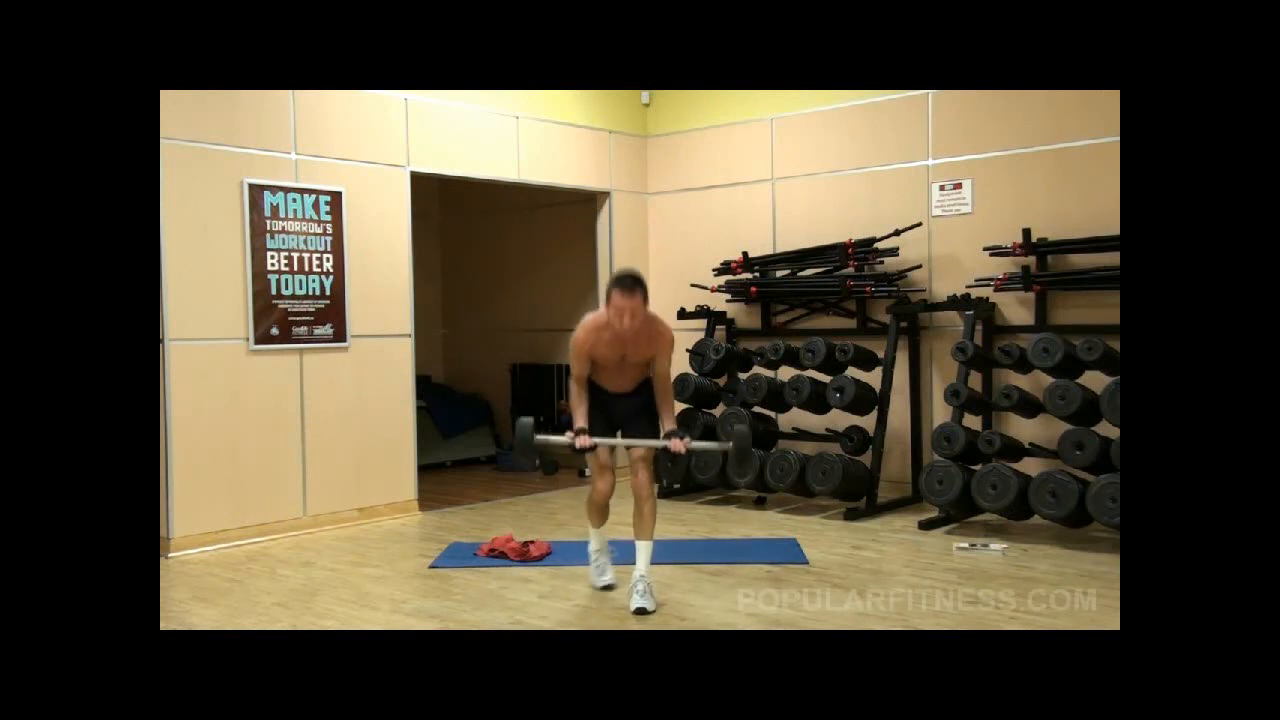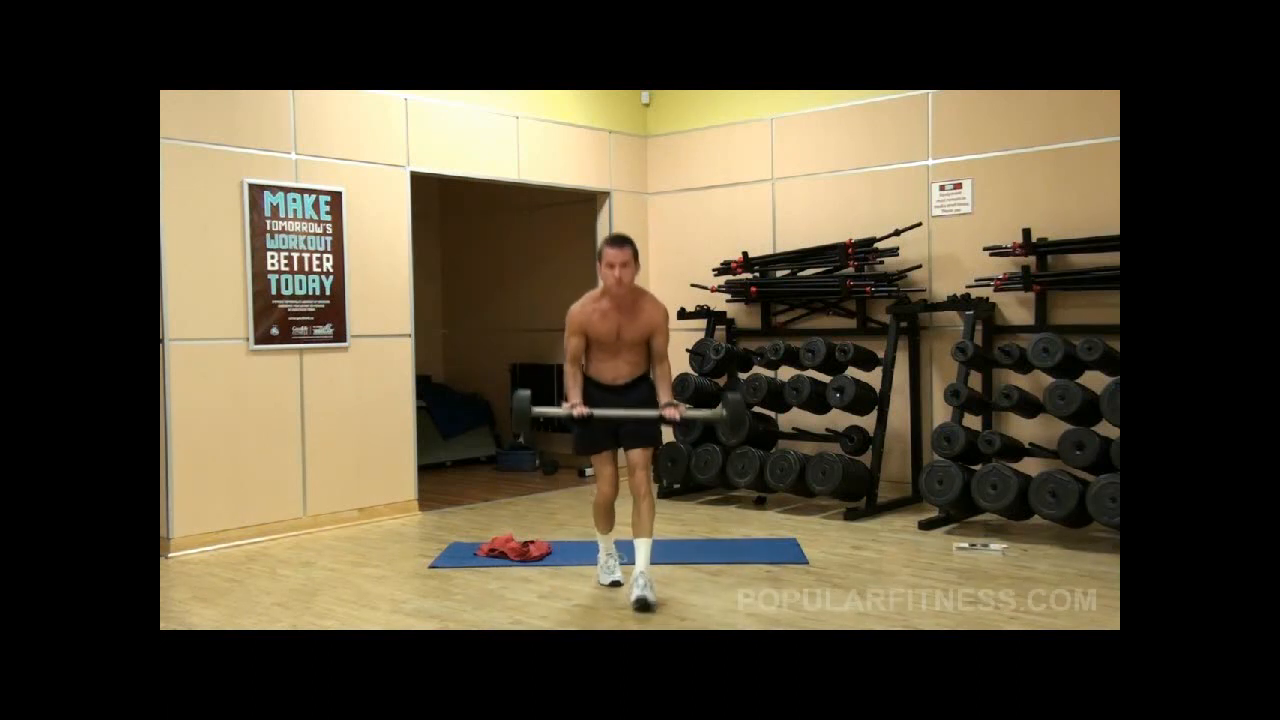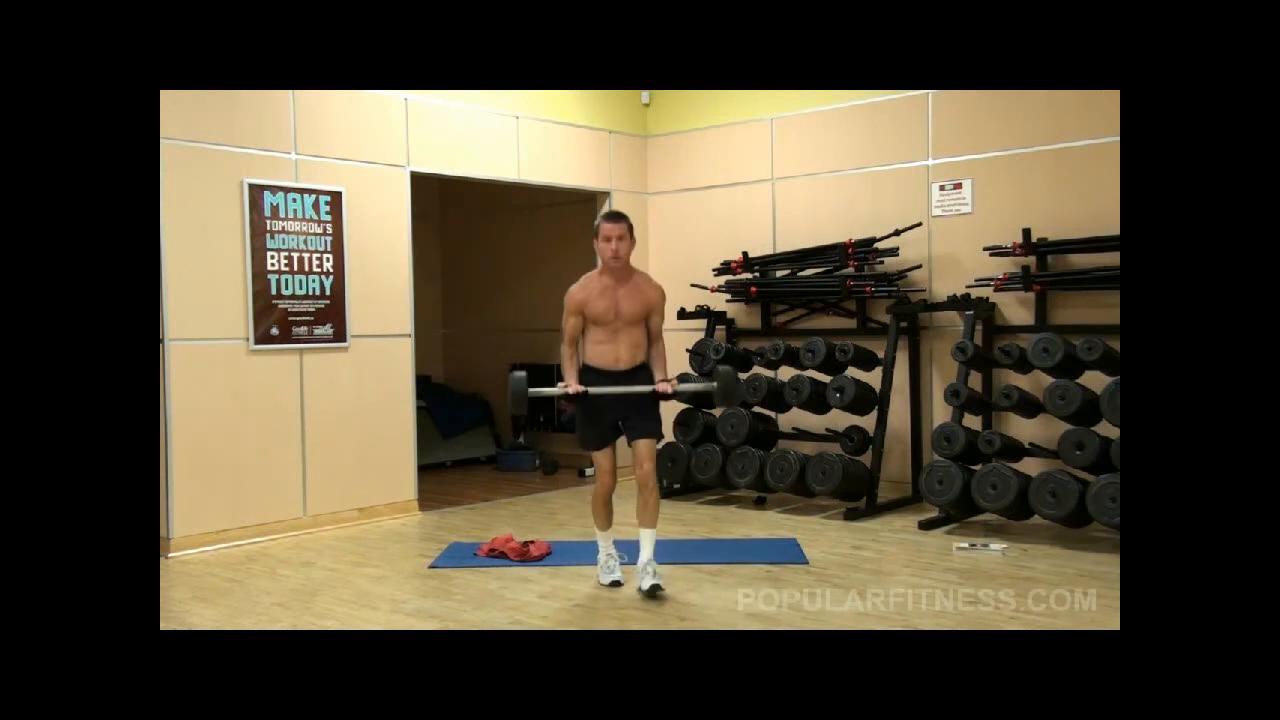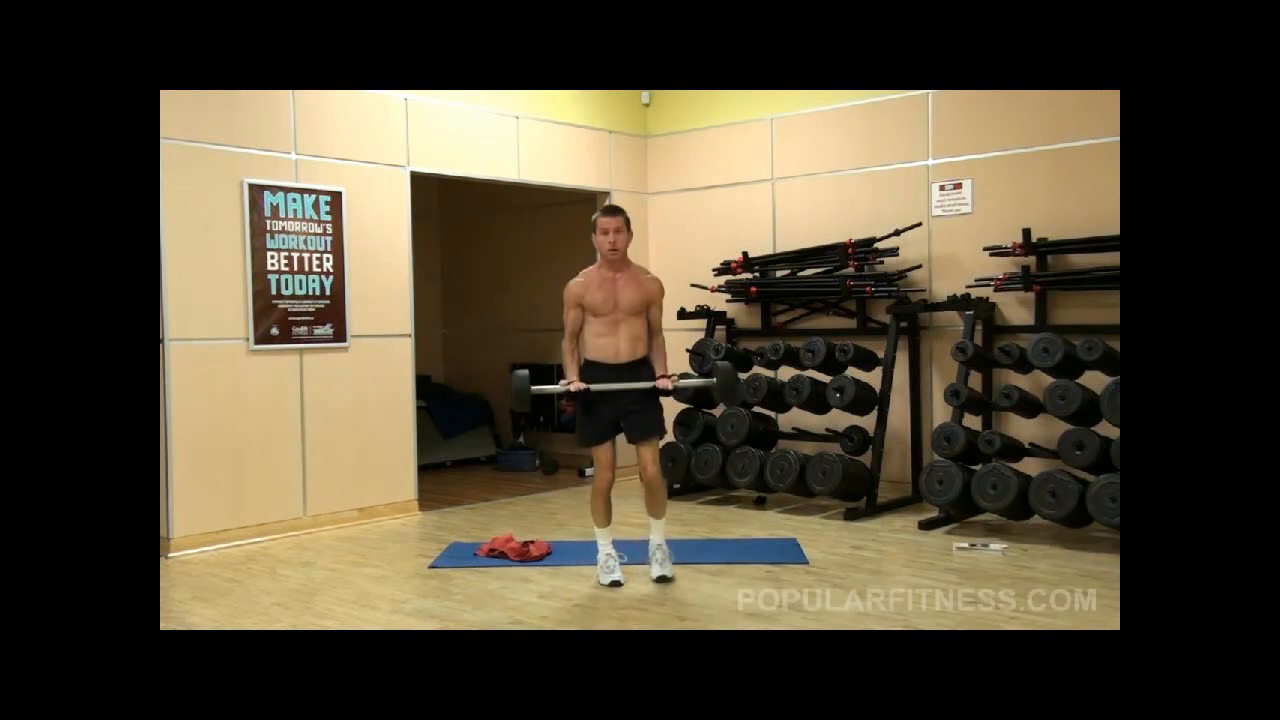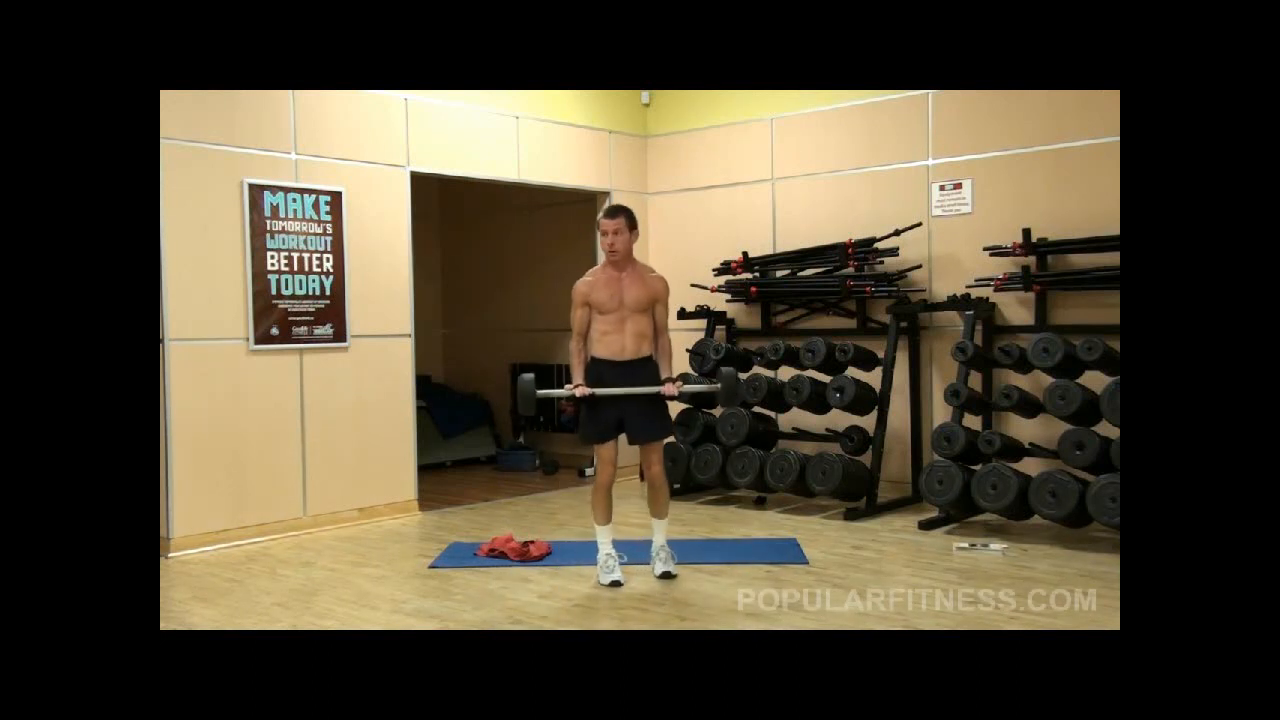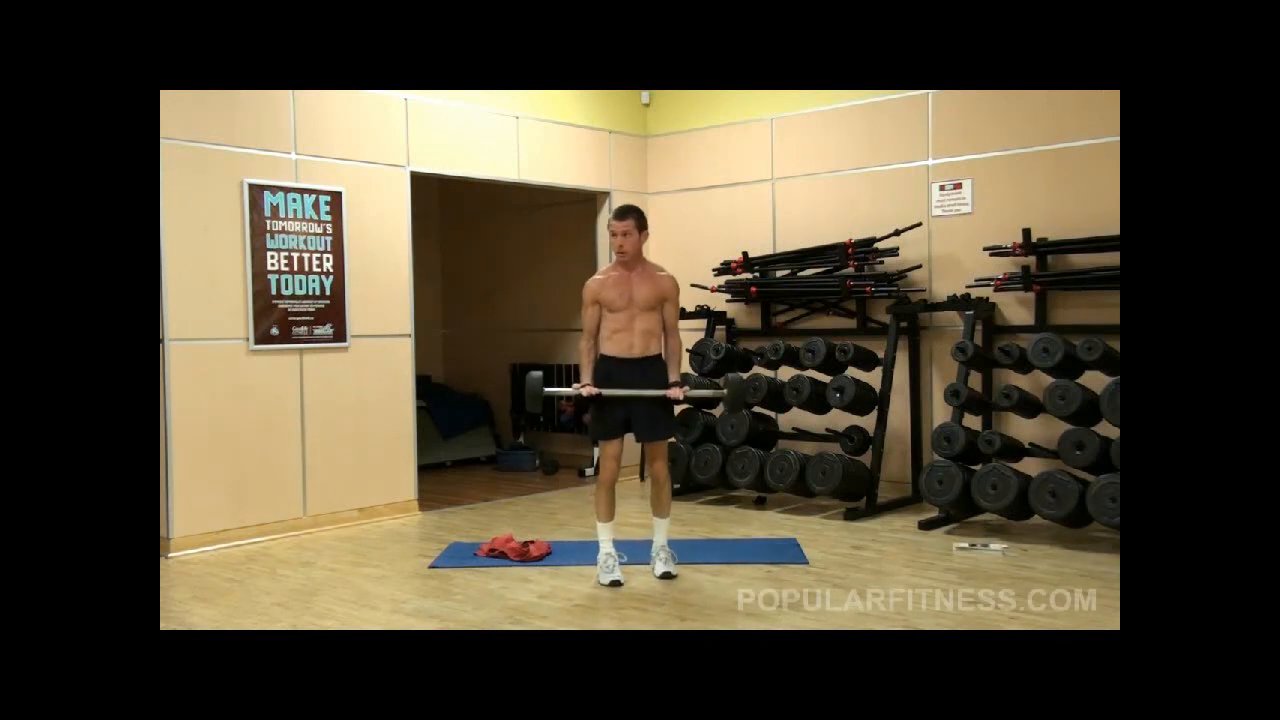
dt=0.2s
person 1, frame 1
left shoulder: (660, 333)
right shoulder: (587, 332)
left elbow: (662, 383)
right elbow: (578, 381)
left wrist: (671, 428)
right wrist: (580, 426)
left hip: (640, 397)
right hip: (598, 398)
left knee: (643, 480)
right knee: (603, 484)
left ankle: (641, 575)
right ankle: (598, 549)
person 1, frame 2
left shoulder: (654, 311)
right shoulder: (581, 312)
left elbow: (659, 360)
right elbow: (573, 362)
left wrist: (667, 400)
right wrist: (574, 400)
left hip: (638, 393)
right hip: (596, 395)
left knee: (641, 481)
right knee: (607, 488)
left ankle: (641, 572)
right ankle: (607, 554)
person 1, frame 3
left shoulder: (651, 291)
right shoulder: (579, 293)
left elbow: (656, 340)
right elbow: (570, 344)
left wrist: (661, 377)
right wrist: (571, 378)
left hip: (638, 383)
right hip: (595, 384)
left knee: (646, 473)
right knee: (605, 479)
left ankle: (646, 561)
right ankle: (606, 554)
person 1, frame 4
left shoulder: (650, 284)
right shoulder: (578, 287)
left elbow: (655, 335)
right elbow: (571, 339)
left wrist: (662, 373)
right wrist: (572, 375)
left hip: (638, 378)
right hip: (596, 380)
left knee: (651, 472)
right knee: (603, 475)
left ankle: (657, 544)
right ankle: (606, 554)
person 1, frame 5
left shoulder: (655, 282)
right shoulder: (585, 286)
left elbow: (661, 335)
right elbow: (578, 339)
left wrist: (667, 377)
right wrist: (578, 379)
left hip: (643, 375)
right hip: (602, 377)
left knee: (655, 469)
right knee: (605, 472)
left ankle: (660, 545)
right ankle: (606, 553)
person 1, frame 6
left shoulder: (664, 281)
right shoulder: (596, 284)
left elbow: (671, 335)
right elbow: (589, 338)
left wrist: (675, 379)
right wrist: (586, 379)
left hip: (651, 373)
right hip: (610, 373)
left knee: (658, 466)
right knee: (608, 468)
left ankle: (661, 545)
right ankle: (606, 551)
